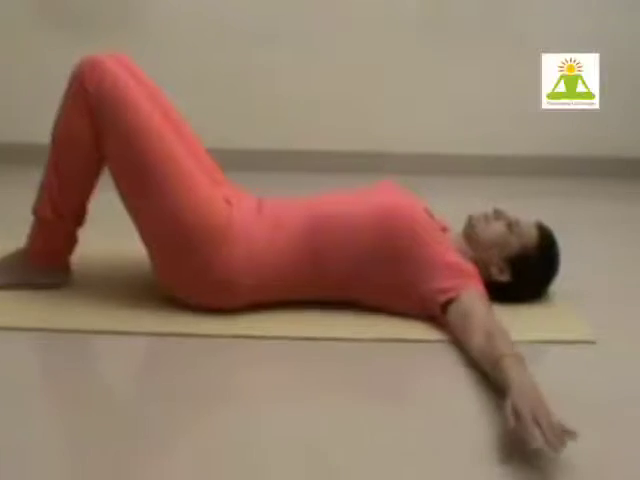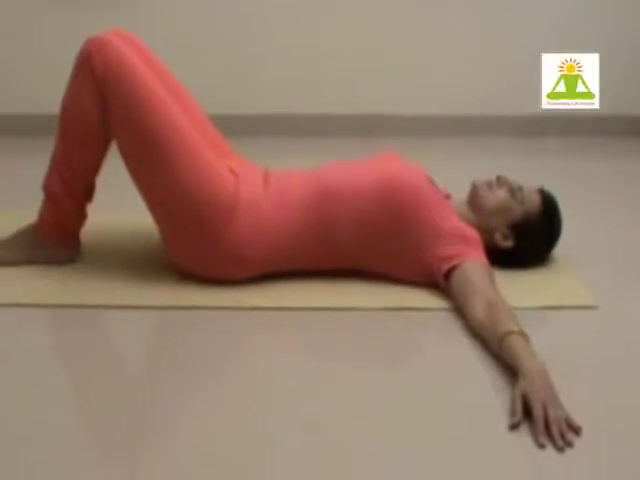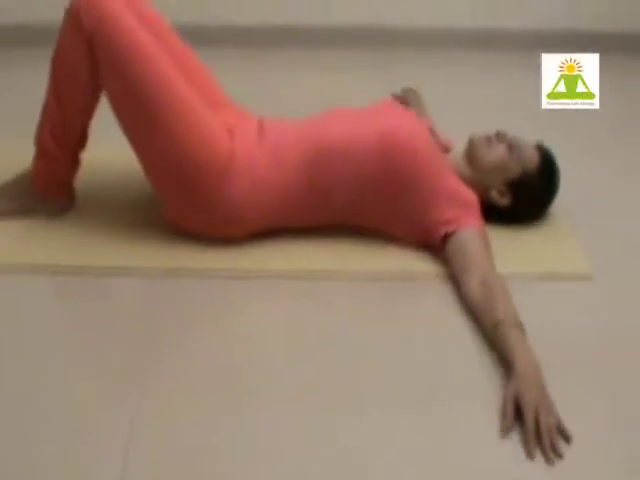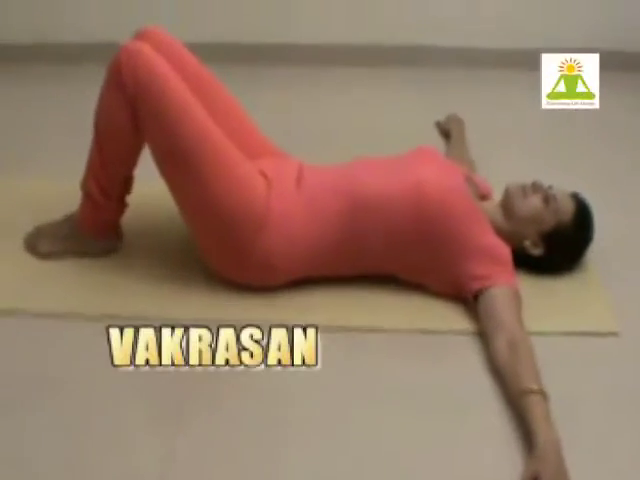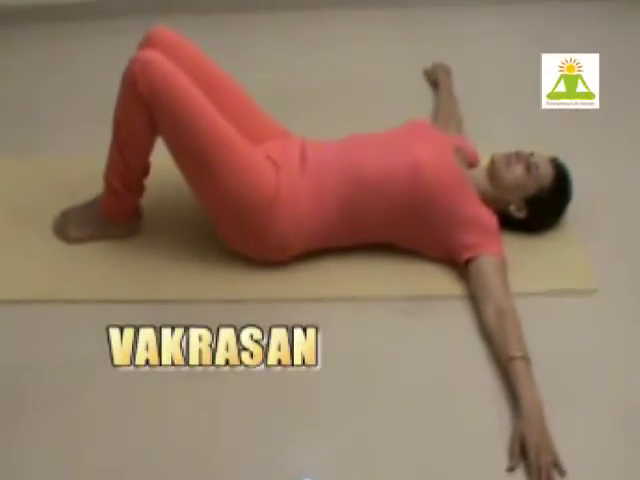
dt=1s
person 1, frame 1
left shoulder: (454, 275)
right shoulder: (442, 242)
left elbow: (482, 331)
left wrist: (521, 382)
left hip: (218, 258)
right hip: (240, 218)
left knee: (97, 78)
right knee: (111, 68)
person 1, frame 2
left shoulder: (456, 243)
right shoulder: (443, 212)
left elbow: (483, 305)
left wrist: (530, 368)
left hip: (225, 228)
right hip: (245, 188)
left knee: (105, 56)
right knee: (116, 47)
left ankle: (53, 235)
right ankle: (58, 229)
person 1, frame 3
left shoulder: (454, 205)
right shoulder: (437, 152)
left elbow: (480, 280)
left wrist: (524, 364)
right wrist: (414, 102)
left hip: (219, 184)
right hip: (241, 135)
left ankle: (48, 184)
right ankle: (51, 177)
person 1, frame 4
left shoulder: (488, 256)
right shoulder: (472, 191)
left elbow: (507, 339)
right wrist: (456, 127)
left hip: (257, 230)
right hip: (277, 178)
left knee: (134, 64)
right knee: (150, 41)
left ankle: (94, 227)
right ankle: (98, 219)
person 1, frame 5
left shoulder: (477, 226)
right shoulder: (458, 153)
left elbow: (497, 309)
right elbow: (445, 115)
left wrist: (530, 410)
right wrist: (443, 78)
left hip: (270, 210)
right hip: (283, 154)
left knee: (146, 70)
right knee: (158, 41)
left ankle: (116, 212)
right ankle: (120, 201)
